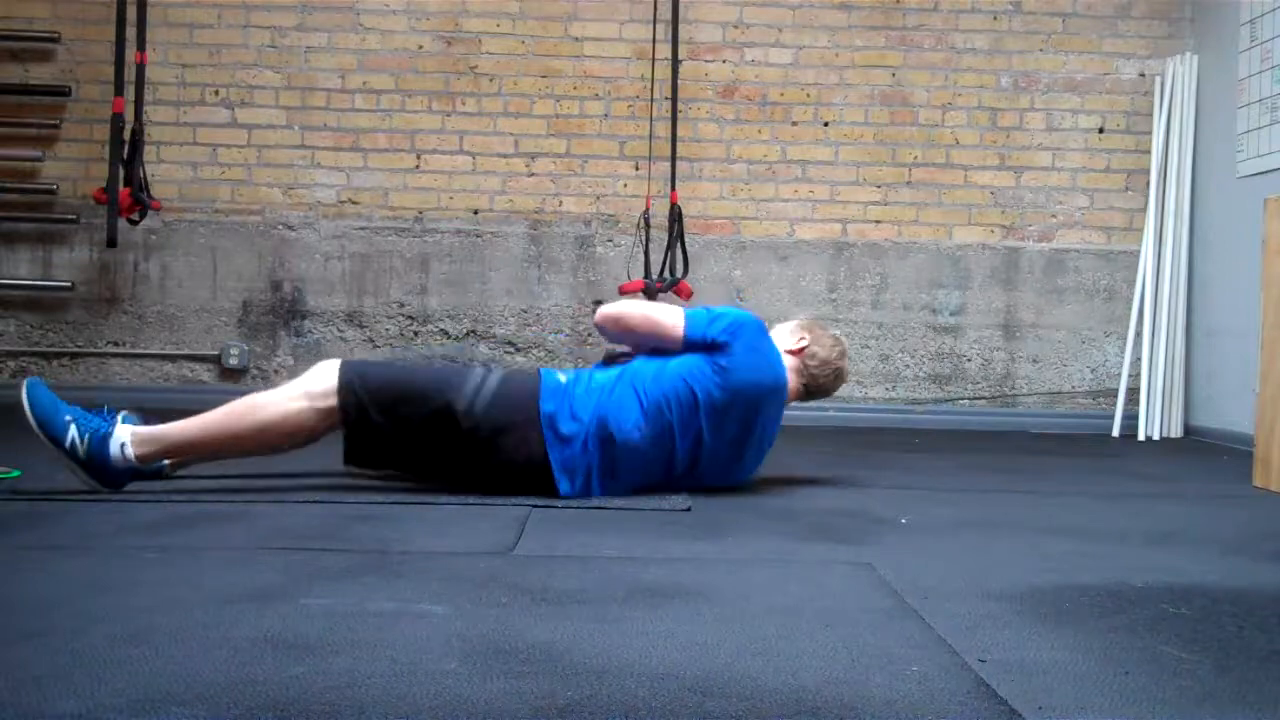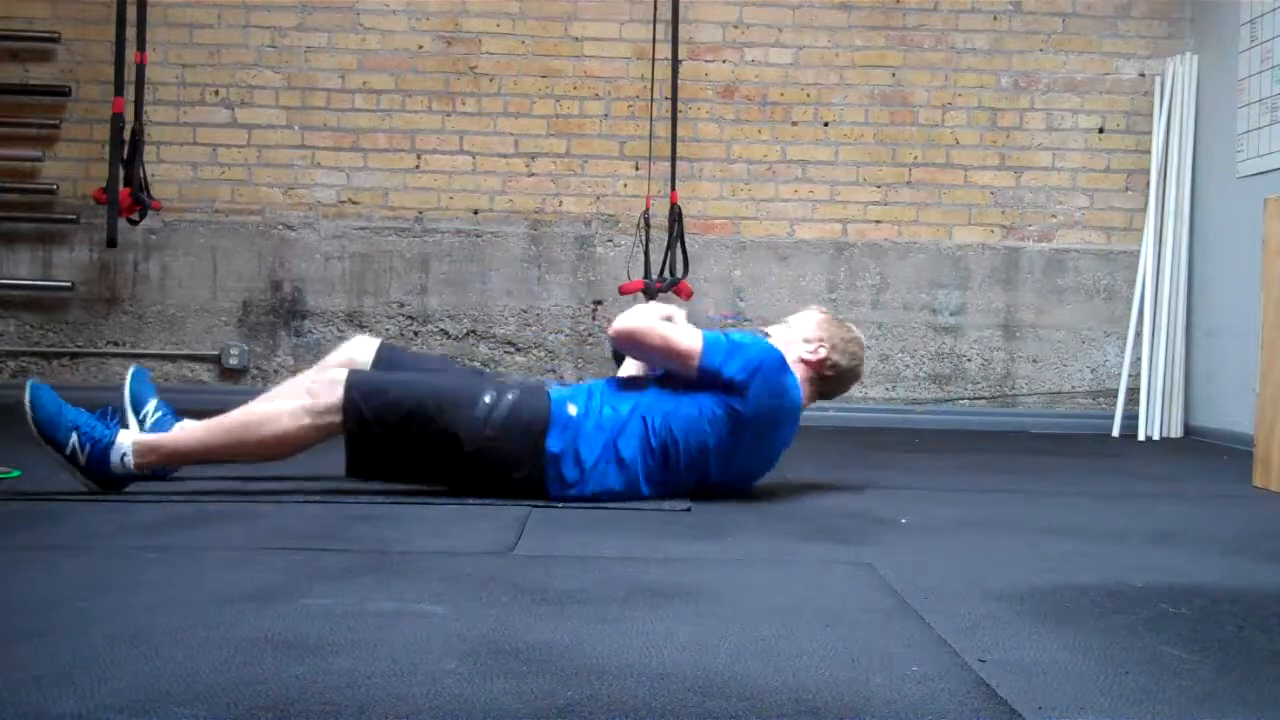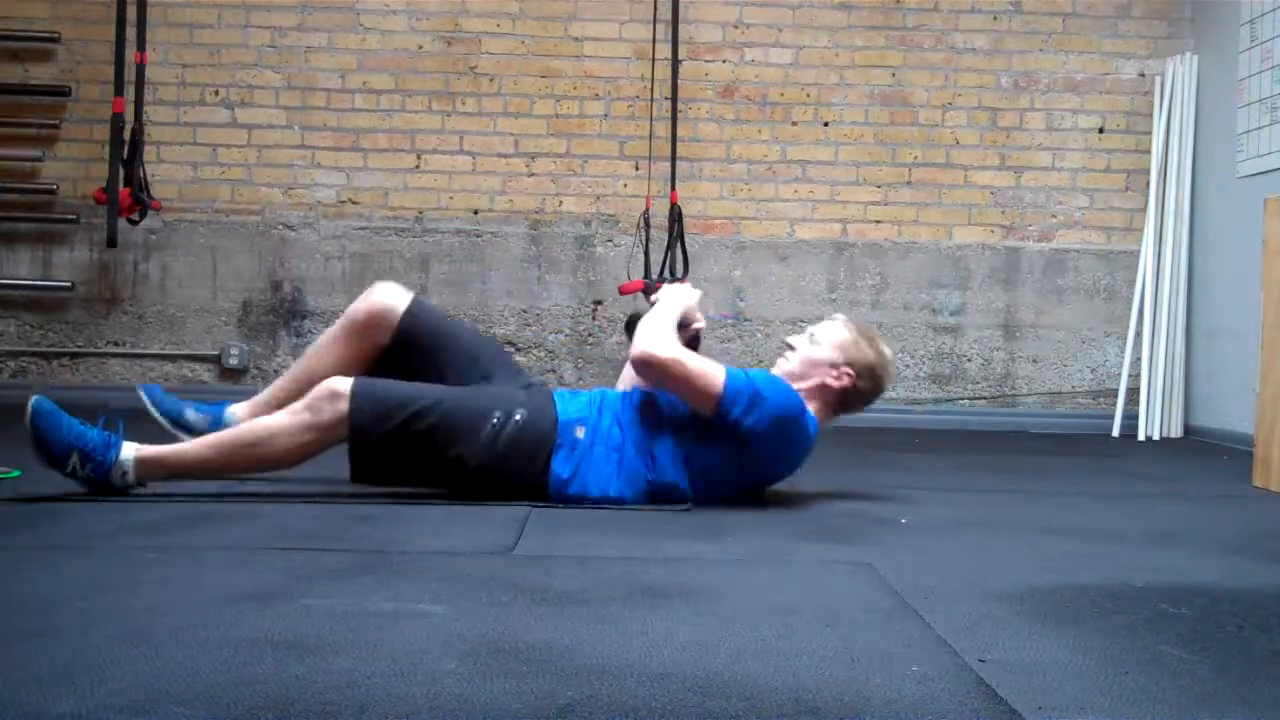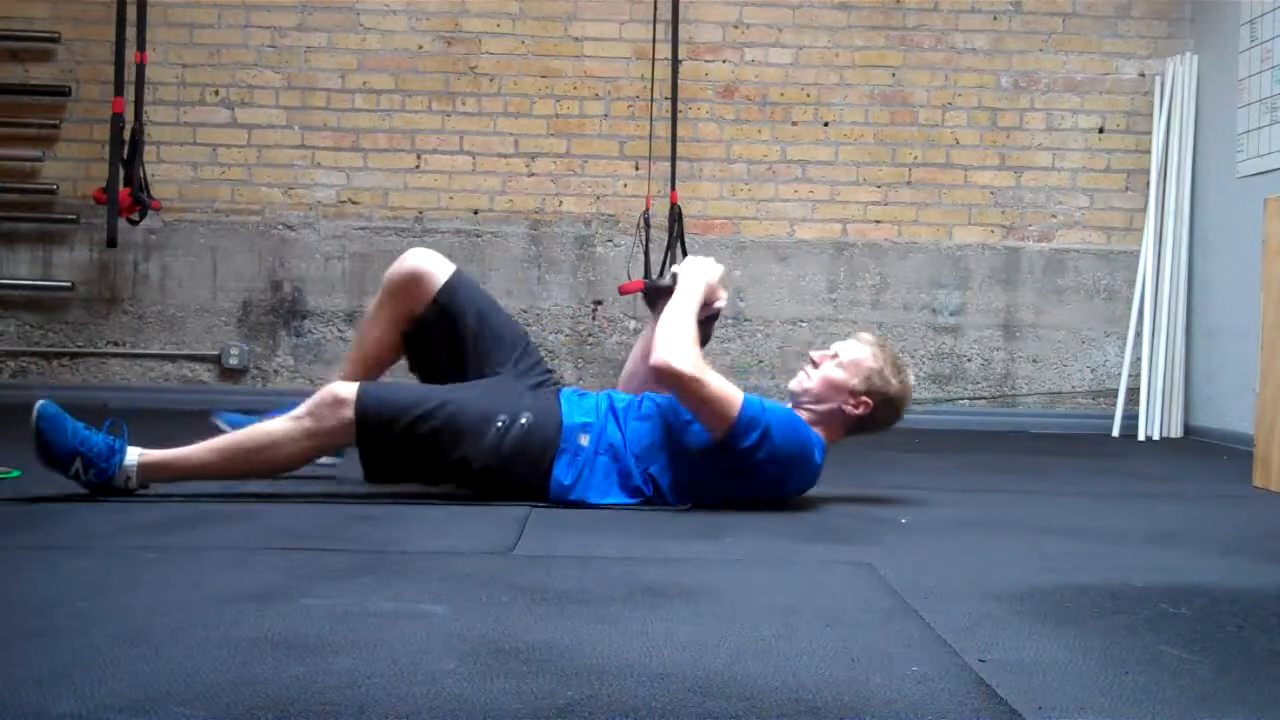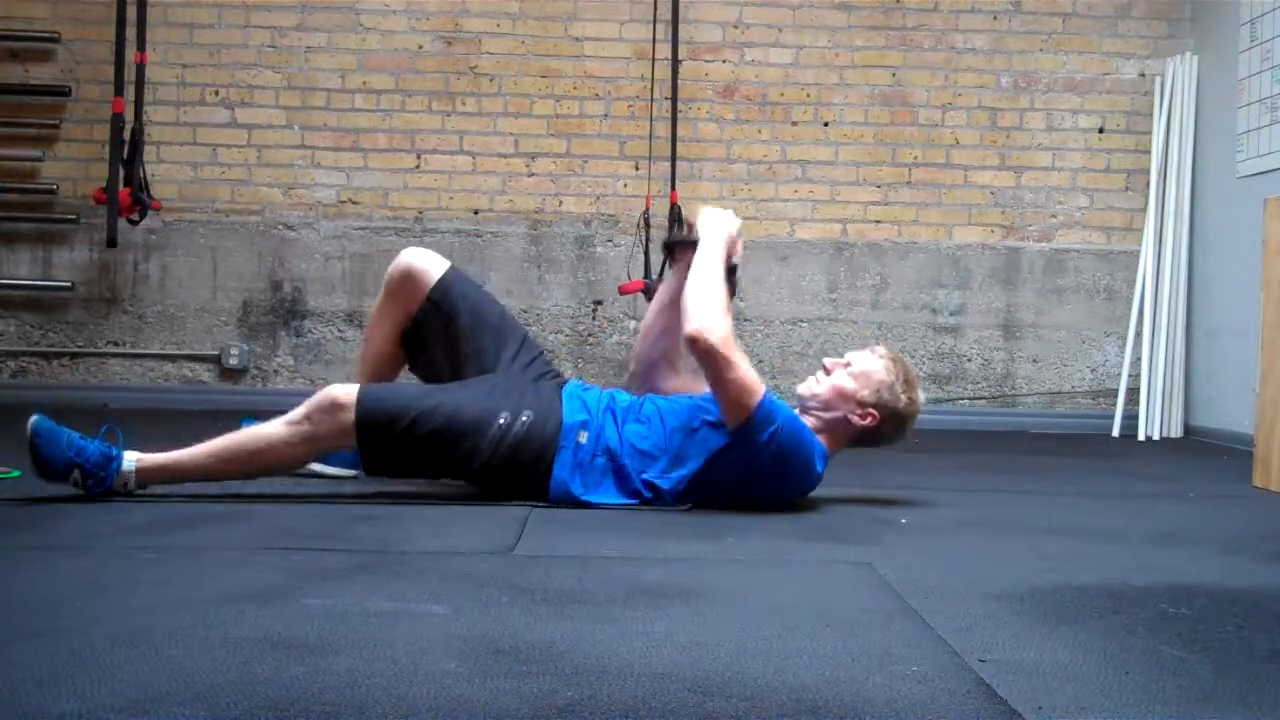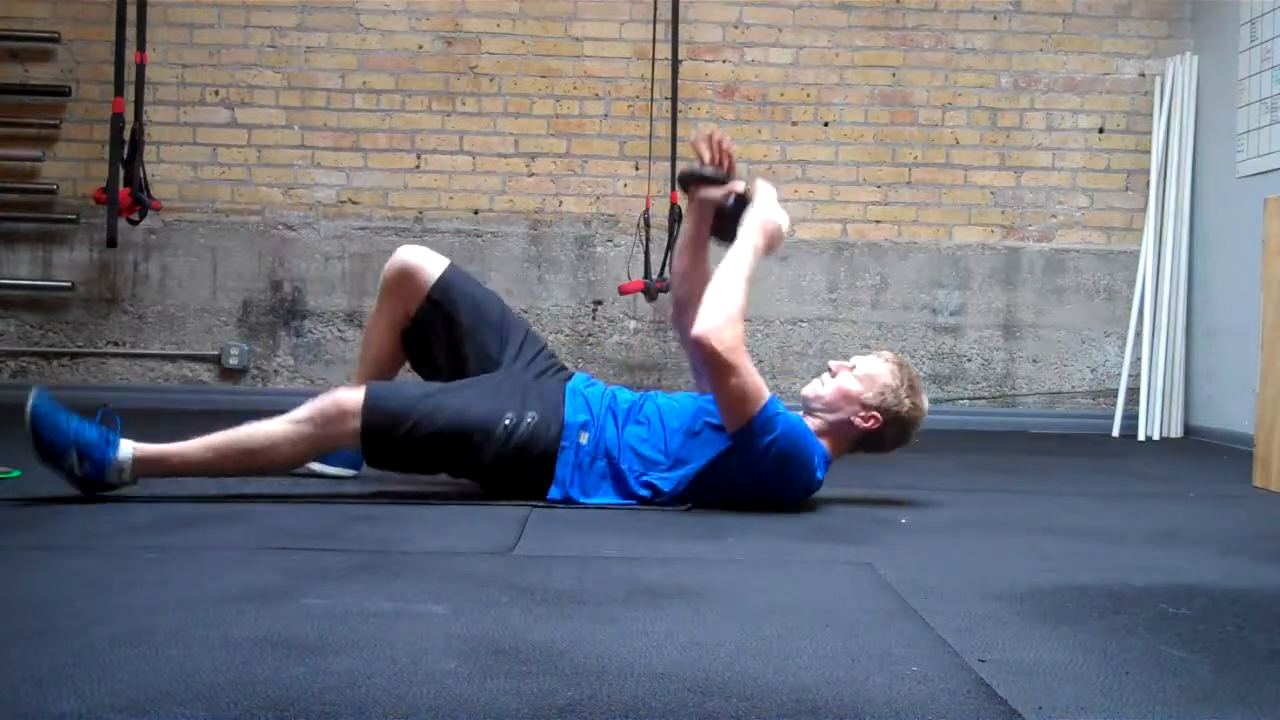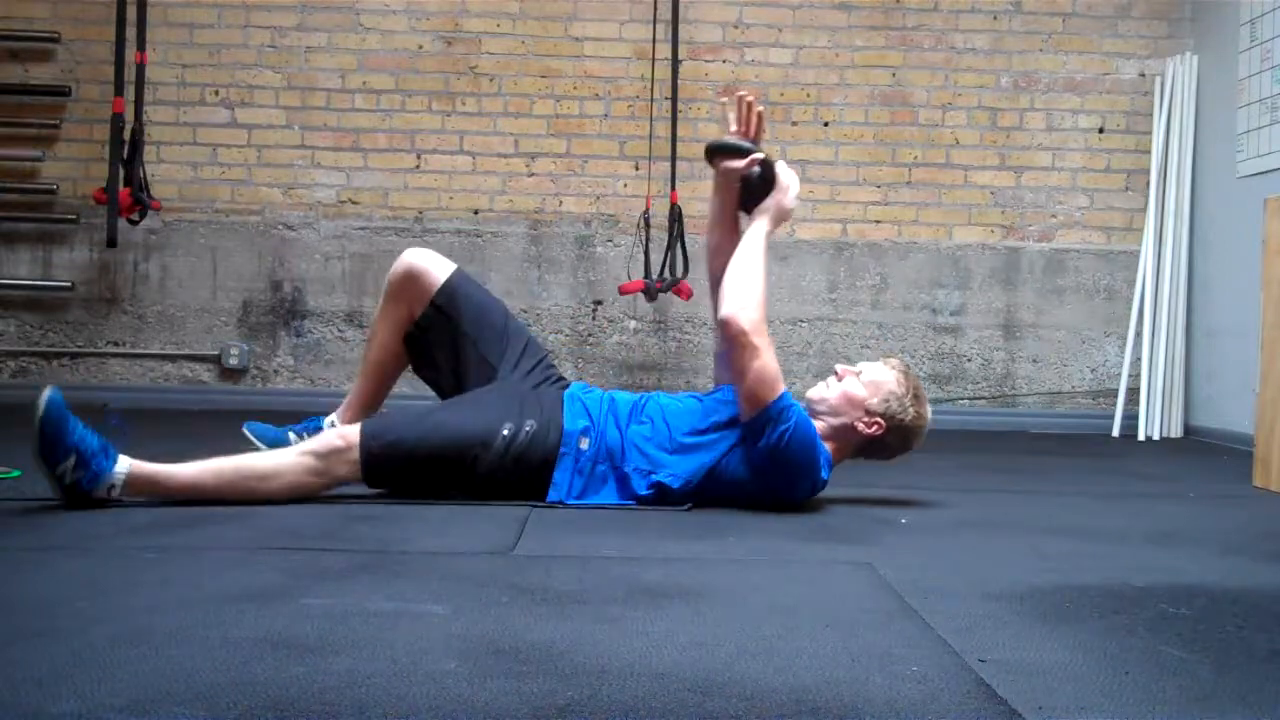
dt=0.2s
person 1, frame 1
left shoulder: (747, 343)
right shoulder: (743, 445)
left elbow: (614, 315)
left wrist: (645, 328)
left hip: (542, 422)
right hip: (550, 461)
left knee: (327, 387)
right knee: (348, 381)
left ankle: (123, 446)
right ankle: (156, 446)
person 1, frame 2
left shoulder: (765, 374)
right shoulder: (756, 412)
left elbow: (630, 331)
left wrist: (654, 314)
right wrist: (647, 355)
left hip: (547, 444)
right hip: (552, 420)
left knee: (330, 394)
right knee: (355, 357)
left ankle: (125, 453)
right ankle: (181, 432)
person 1, frame 3
left shoulder: (781, 420)
right shoulder: (771, 412)
left elbow: (651, 357)
left wrist: (666, 308)
right wrist: (665, 319)
left hip: (550, 452)
right hip: (549, 412)
left knee: (332, 406)
right knee: (380, 305)
left ankle: (123, 463)
right ankle: (235, 417)
person 1, frame 4
left shoulder: (788, 453)
right shoulder: (767, 429)
left elbow: (676, 368)
left wrist: (691, 287)
right wrist: (675, 306)
left hip: (548, 452)
right hip: (552, 404)
left knee: (333, 409)
right knee: (418, 272)
left ankle: (125, 467)
right ankle: (340, 425)
person 1, frame 5
left shoulder: (790, 455)
right shoulder: (771, 423)
left elbow: (705, 341)
right elbow: (649, 367)
left wrist: (715, 243)
right wrist: (685, 264)
left hip: (550, 449)
right hip: (553, 397)
left knee: (331, 405)
right knee: (412, 269)
left ankle: (125, 470)
right ankle: (351, 438)
person 1, frame 6
left shoulder: (792, 461)
right shoulder: (775, 423)
left elbow: (714, 342)
right elbow: (686, 316)
left wrist: (757, 244)
right wrist: (701, 217)
left hip: (555, 449)
right hip: (557, 396)
left knee: (333, 414)
right knee: (411, 267)
left ankle: (120, 459)
right ankle: (349, 427)
person 1, frame 7
left shoulder: (795, 459)
right shoulder: (776, 416)
left elbow: (741, 324)
right elbow: (726, 300)
left wrist: (764, 223)
right wrist: (727, 189)
left hip: (553, 455)
right hip: (555, 401)
left knee: (329, 460)
right knee: (416, 270)
left ankle: (112, 474)
right ankle: (341, 423)
